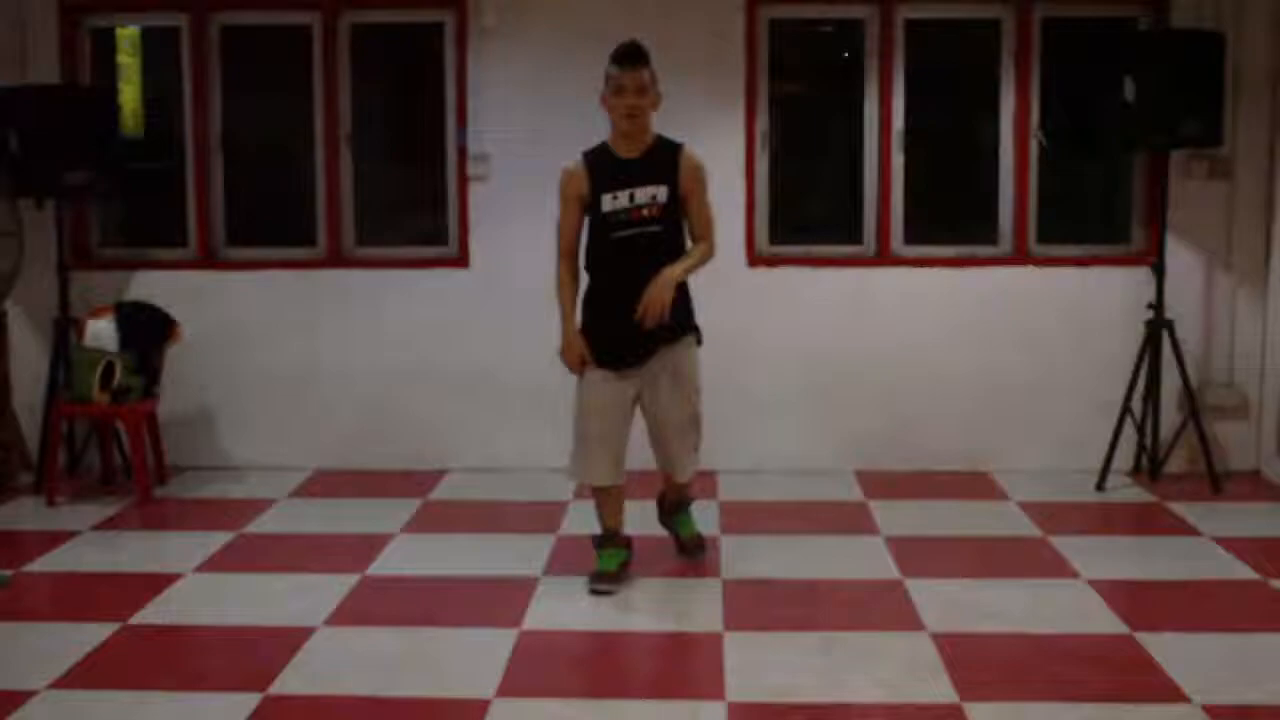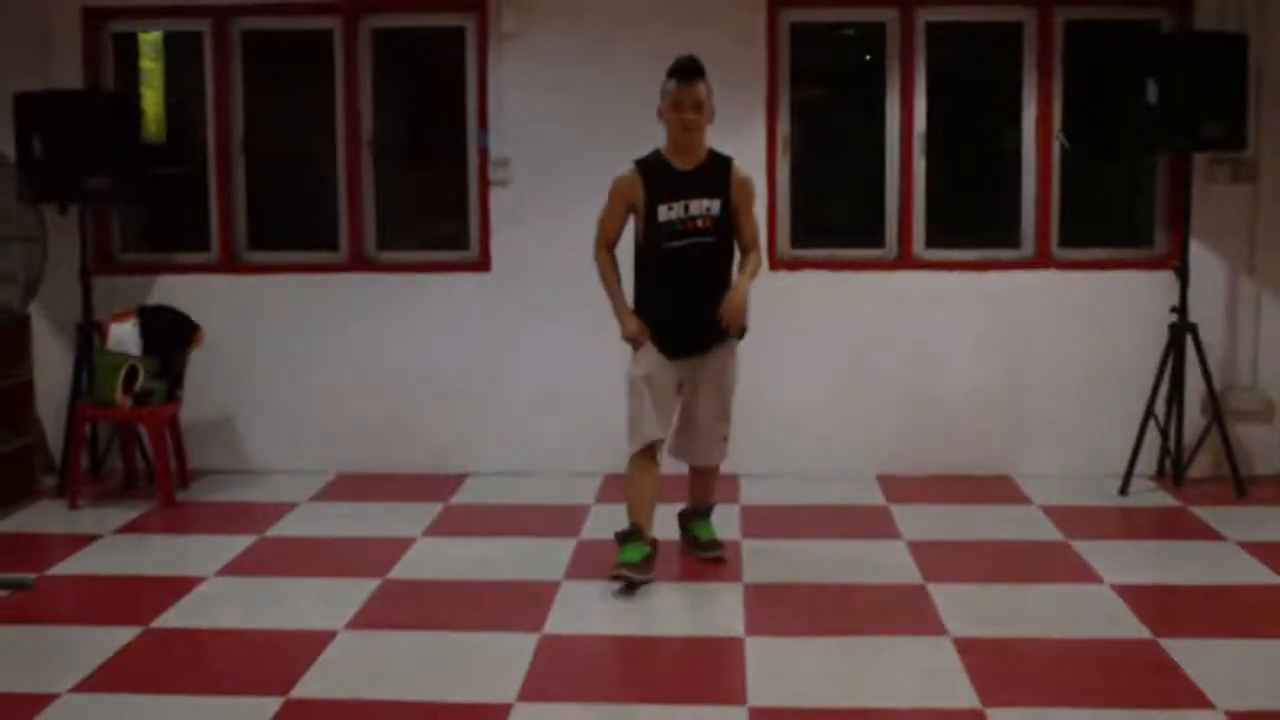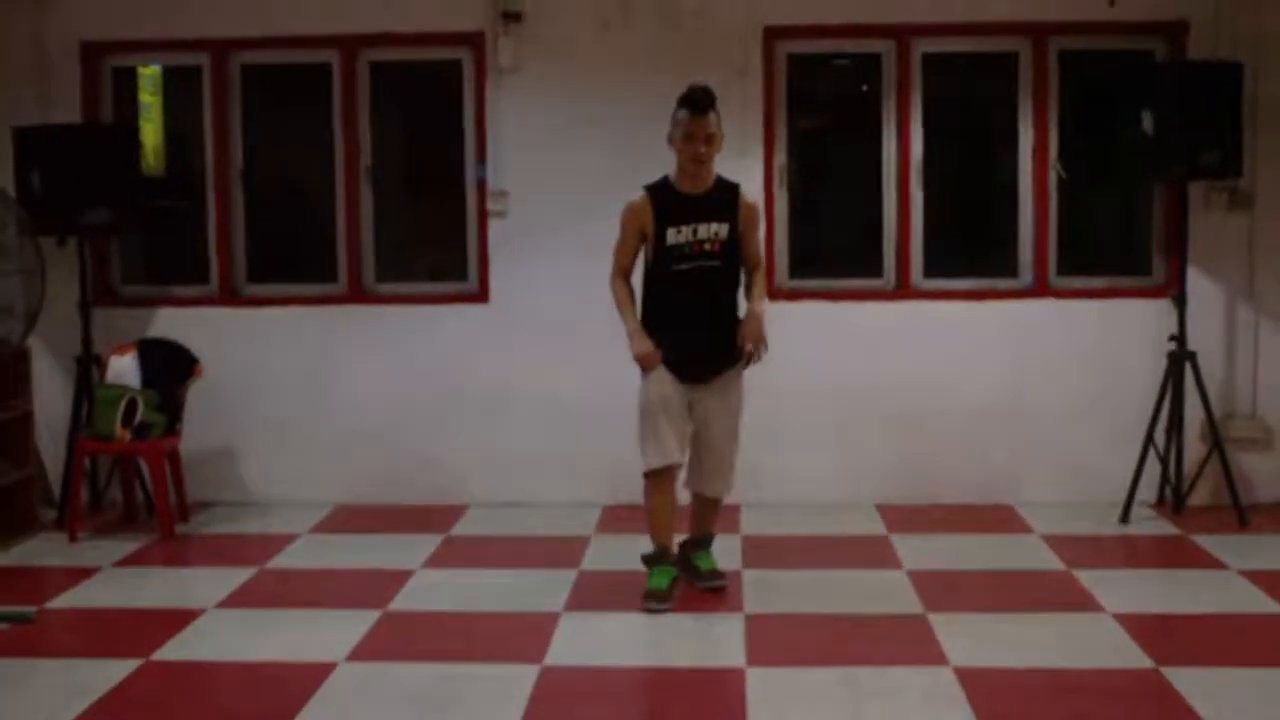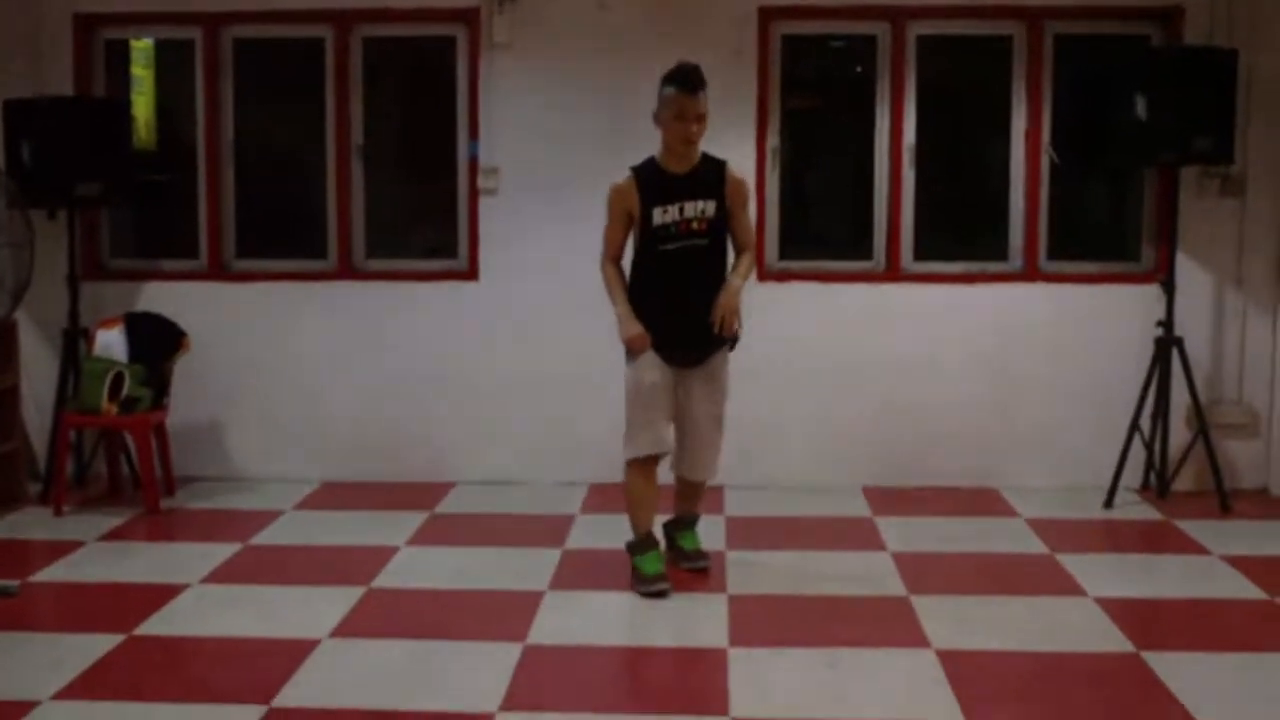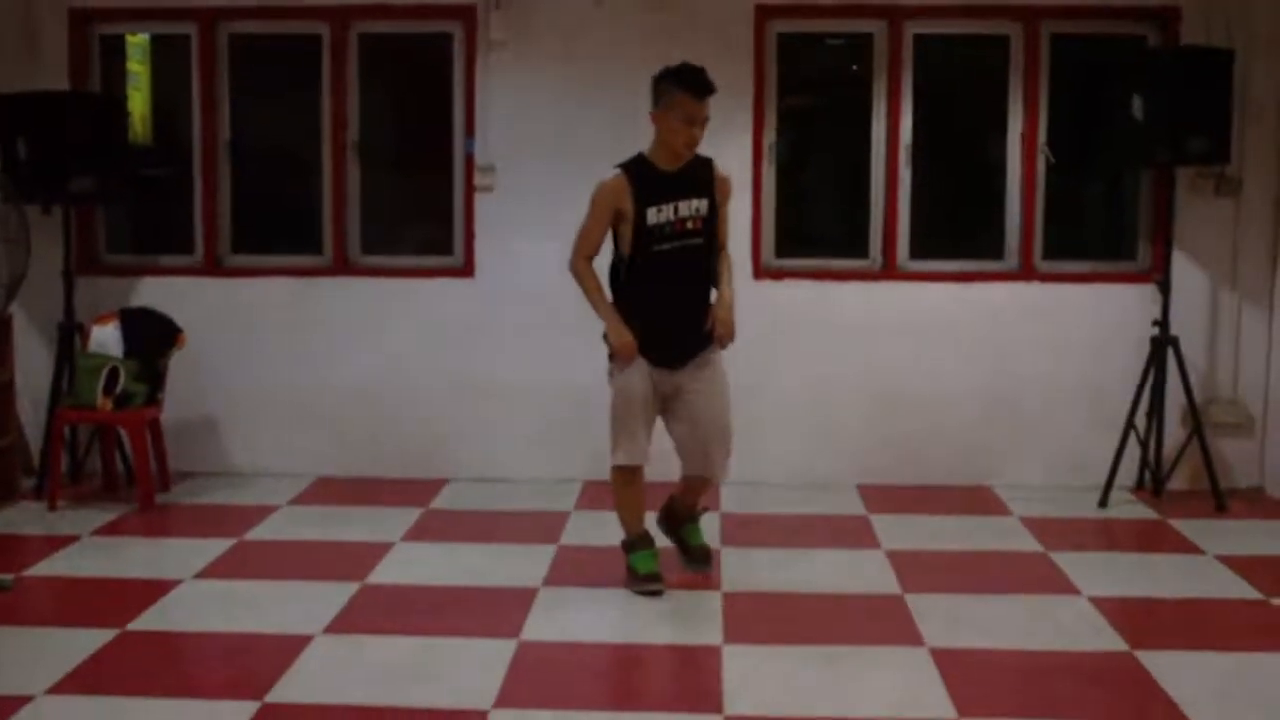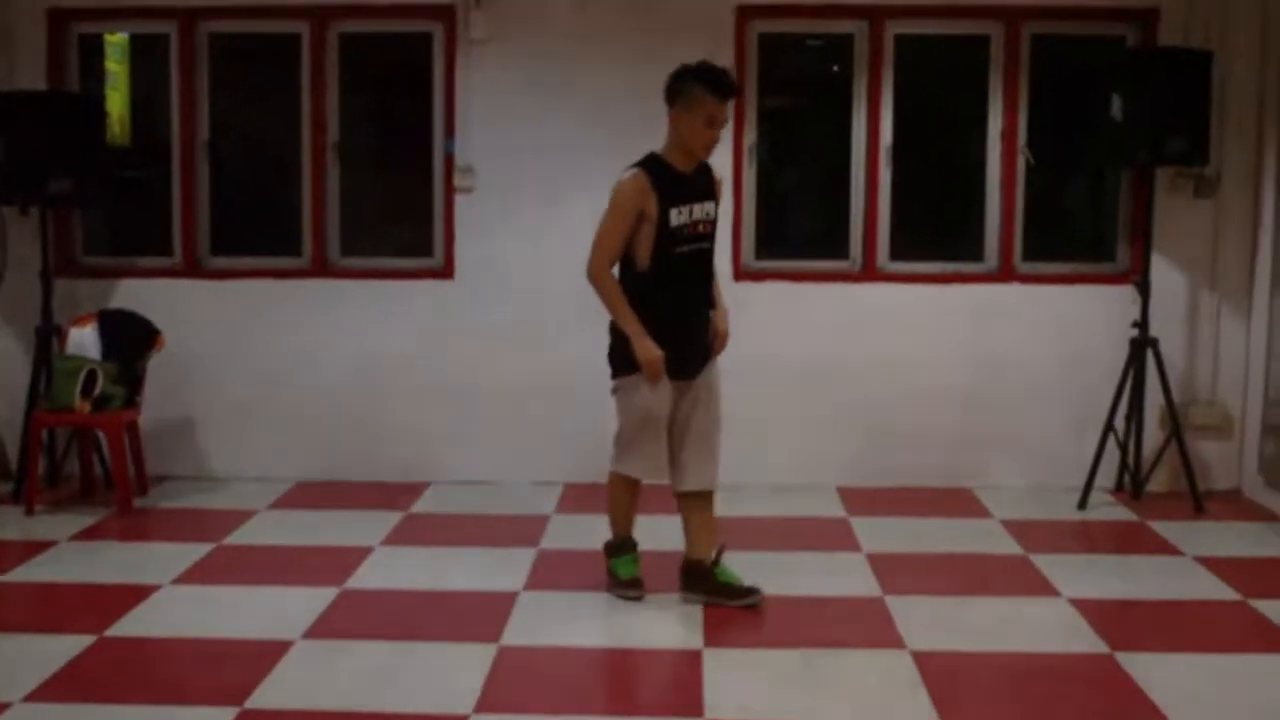
dt=0.4s
person 1, frame 1
left shoulder: (684, 165)
right shoulder: (580, 174)
left elbow: (705, 243)
right elbow: (567, 257)
left wrist: (671, 274)
right wrist: (567, 329)
left hip: (670, 327)
right hip: (604, 331)
left knee: (679, 439)
right knee: (600, 444)
left ankle: (675, 508)
right ankle: (613, 545)
person 1, frame 2
left shoulder: (733, 179)
right shoulder: (633, 182)
left elbow: (749, 248)
right elbow: (603, 248)
left wrist: (741, 286)
right wrist: (622, 312)
left hip: (714, 332)
right hip: (655, 332)
left knee: (709, 437)
right knee: (646, 437)
left ankle: (697, 520)
right ankle: (639, 543)
person 1, frame 3
left shoulder: (741, 205)
right shoulder: (644, 207)
left elbow: (754, 269)
right elbow: (620, 275)
left wrist: (756, 308)
right wrist: (634, 332)
left hip: (722, 356)
right hip: (664, 356)
left knee: (715, 462)
right knee: (661, 461)
left ankle: (698, 549)
right ankle: (663, 562)
person 1, frame 4
left shoulder: (728, 182)
right shoulder: (630, 187)
left elbow: (745, 248)
right elbow: (610, 259)
left wrist: (734, 286)
right wrist: (623, 314)
left hip: (707, 338)
right hip: (650, 339)
left knee: (700, 448)
right knee: (644, 447)
left ankle: (683, 529)
right ankle: (645, 548)
person 1, frame 5
left shoulder: (715, 181)
right shoulder: (620, 186)
right elbow: (581, 260)
left wrist: (725, 297)
right wrist: (612, 323)
left hip: (697, 341)
right hip: (638, 343)
left knee: (711, 447)
right knee: (630, 452)
left ankle: (678, 514)
right ankle: (638, 548)
person 1, frame 6
left shoulder: (710, 182)
right shoulder: (637, 185)
right elbow: (599, 268)
left wrist: (718, 308)
right wrist: (638, 339)
left hip: (697, 347)
right hip: (647, 350)
left knee: (697, 461)
right knee: (634, 457)
left ankle: (702, 567)
right ankle: (621, 551)
